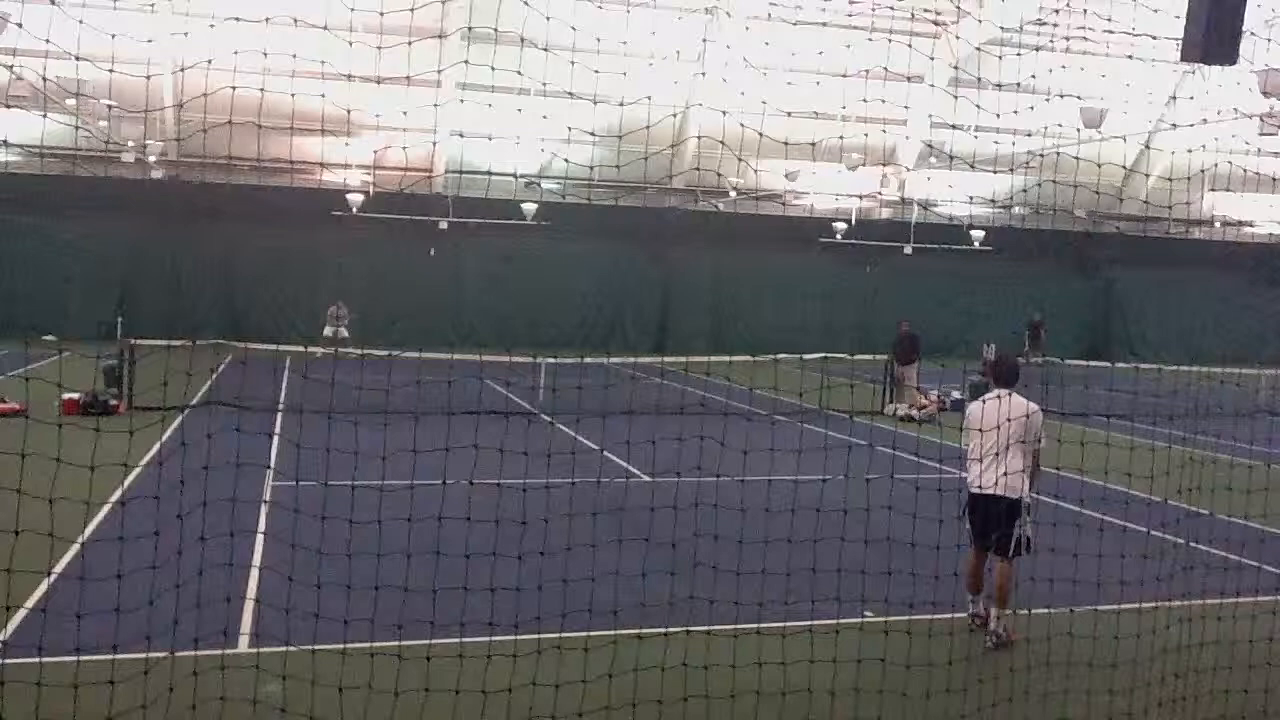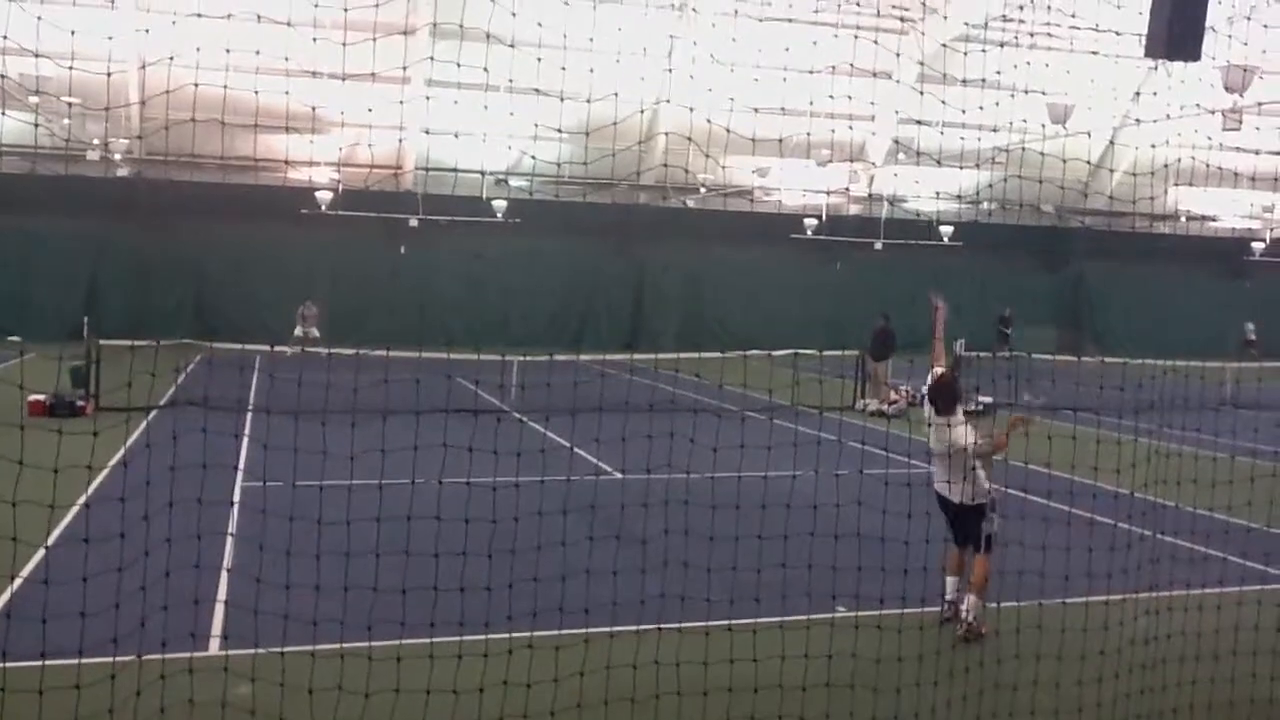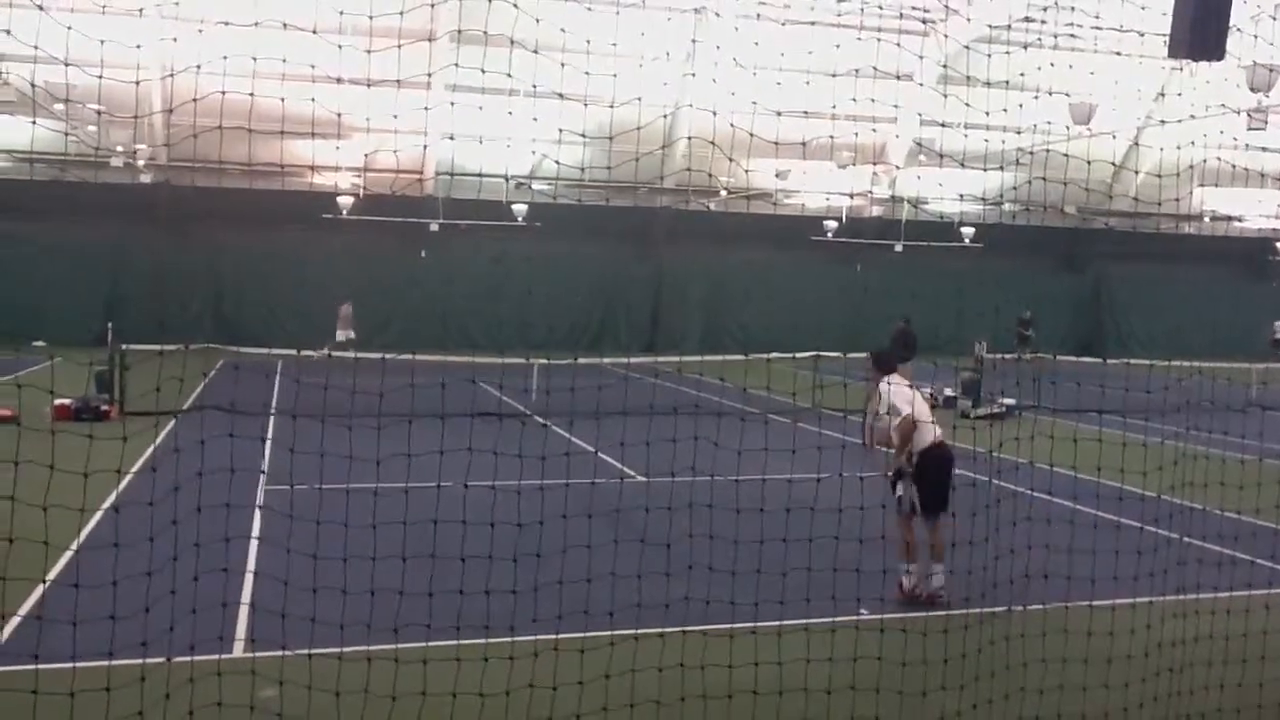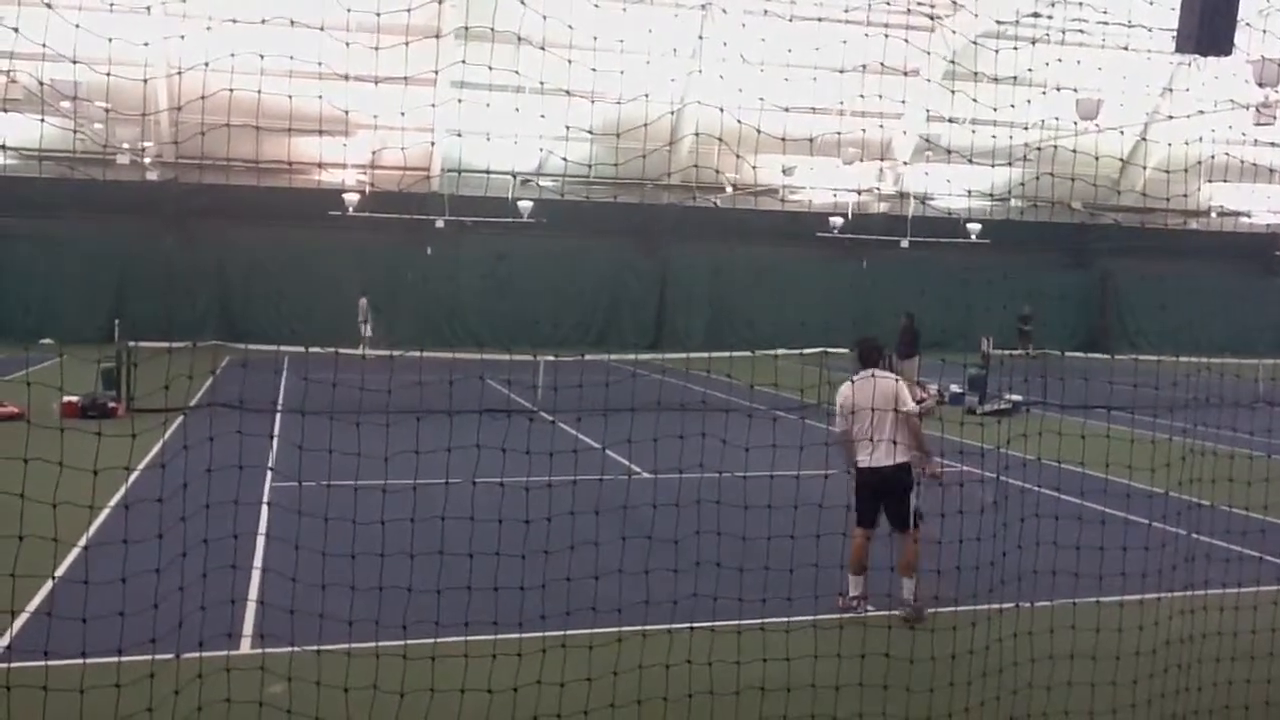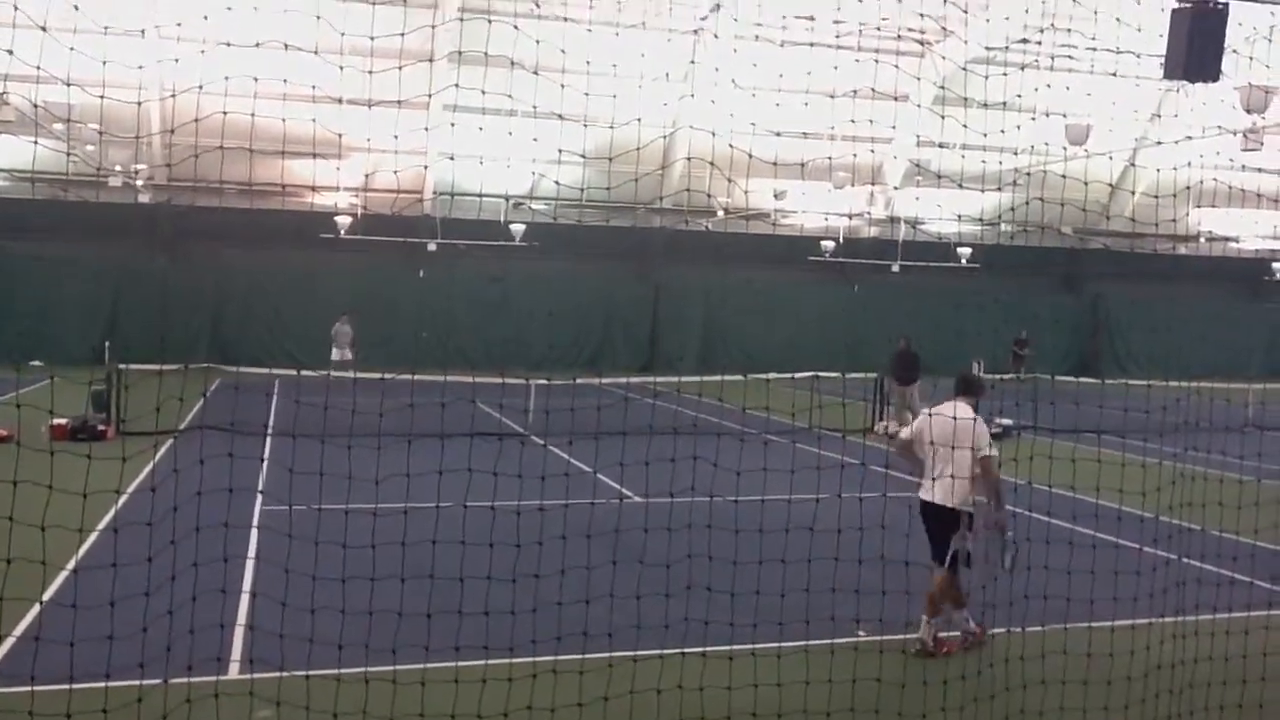
dt=1s
person 1, frame 1
left shoulder: (974, 408)
right shoulder: (1031, 411)
right elbow: (1034, 459)
right wrist: (1025, 488)
left hip: (977, 490)
right hip: (1011, 493)
left knee: (978, 552)
right knee: (1004, 559)
left ankle: (976, 610)
right ankle: (997, 627)
person 1, frame 2
left shoulder: (932, 404)
right shoulder: (958, 430)
left elbow: (939, 356)
right elbow: (986, 452)
left wrist: (940, 316)
right wrist: (1012, 426)
left hip: (945, 491)
right hip: (973, 497)
left knee: (959, 546)
right knee: (981, 555)
left ankle: (950, 602)
right ankle: (968, 619)
person 1, frame 3
left shoulder: (886, 389)
right shoulder: (903, 386)
left elbow: (909, 421)
left wrist: (900, 453)
right wrist: (879, 439)
left hip: (924, 457)
right hip: (941, 453)
left knee: (905, 520)
right knee: (933, 520)
left ankle: (913, 583)
right ankle: (936, 584)
person 1, frame 4
left shoulder: (845, 390)
right shoulder: (896, 384)
left elbow: (843, 437)
right elbow: (912, 425)
right wrist: (928, 459)
left hip: (866, 469)
right hip: (898, 467)
left knee: (862, 531)
right knee: (909, 535)
left ankle: (854, 596)
right ankle: (909, 601)
person 1, frame 5
left shoulder: (929, 415)
right shoulder: (976, 423)
left elbow: (901, 444)
right elbow: (989, 472)
right wrist: (998, 509)
left hip: (929, 501)
right hip: (956, 505)
left knee: (948, 567)
right knee: (945, 571)
left ankle: (969, 627)
right ankle: (926, 638)
